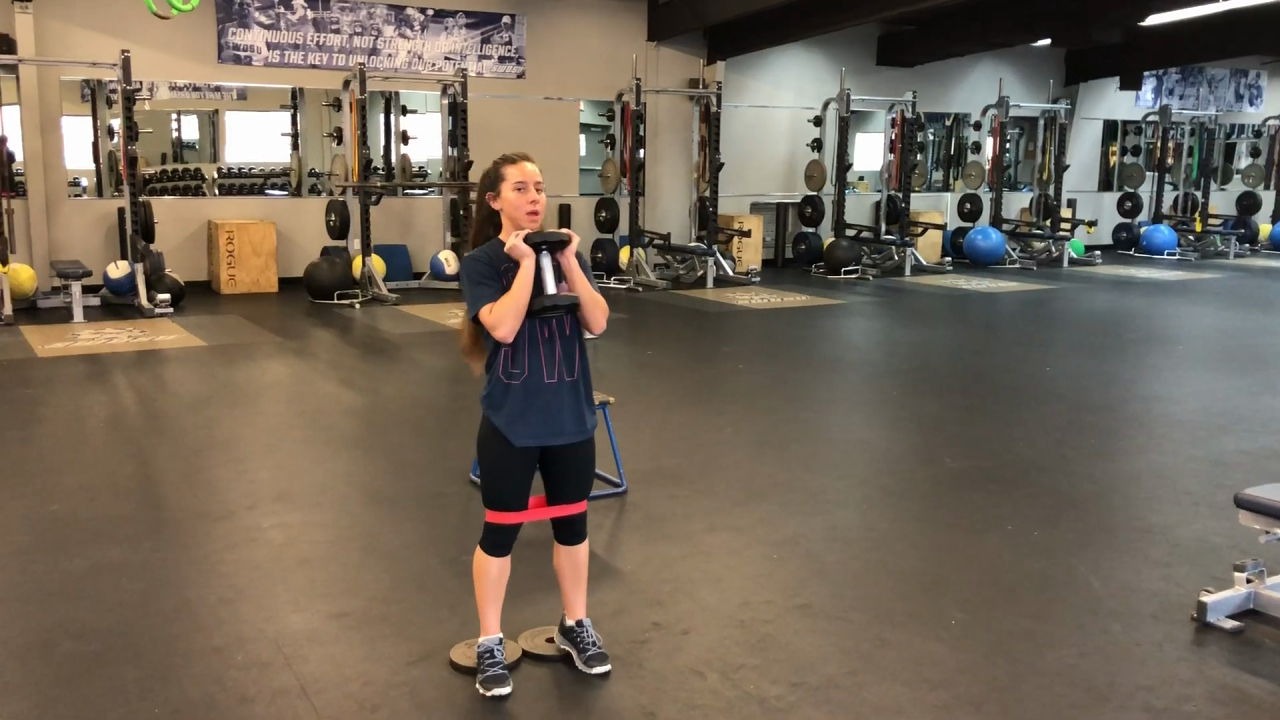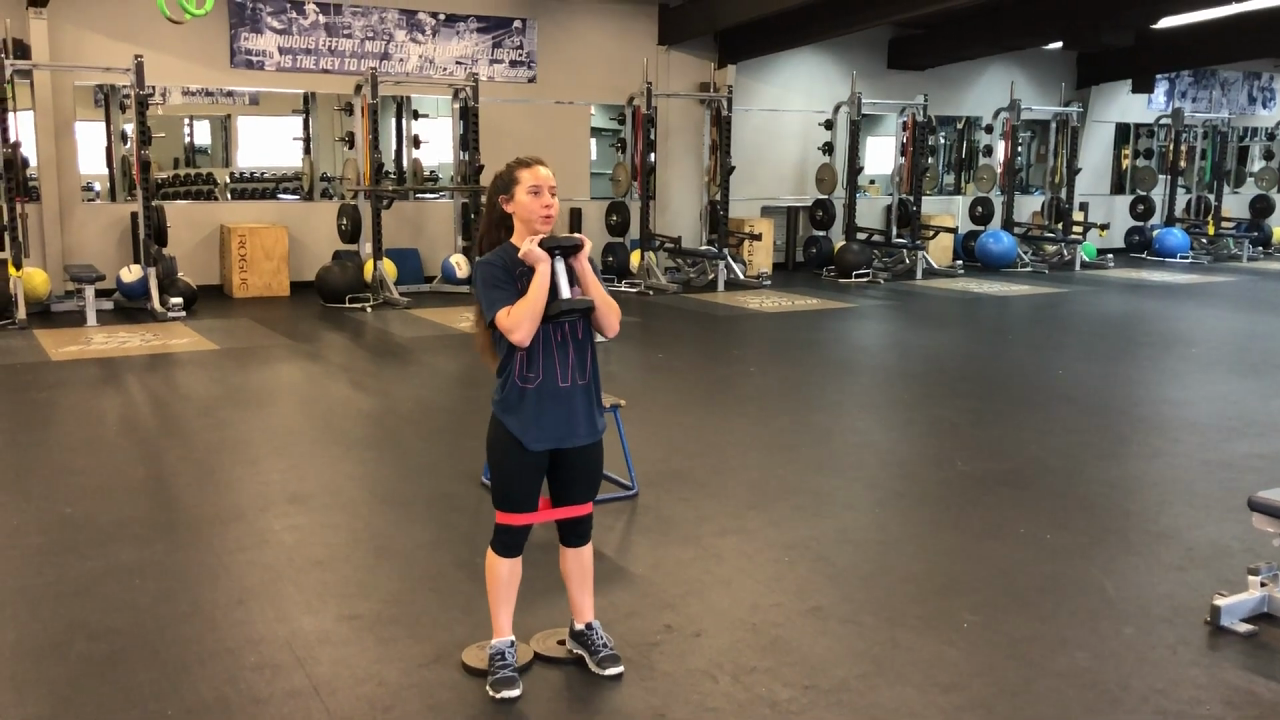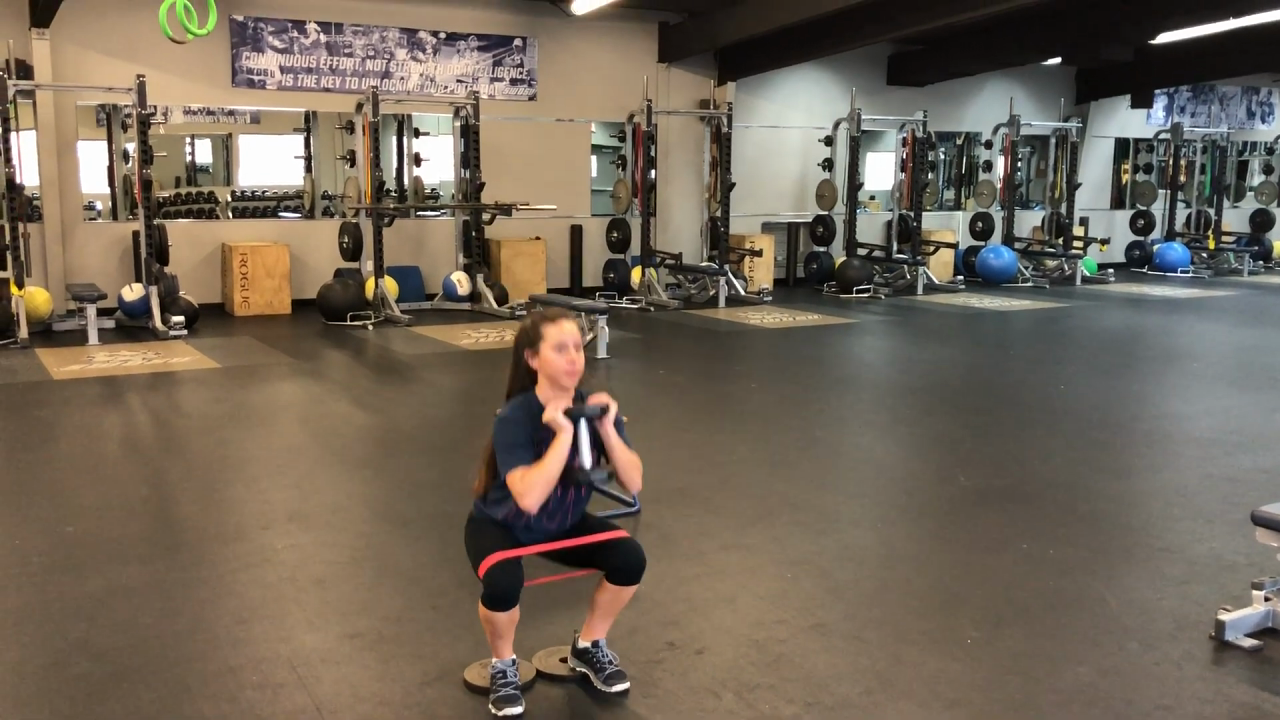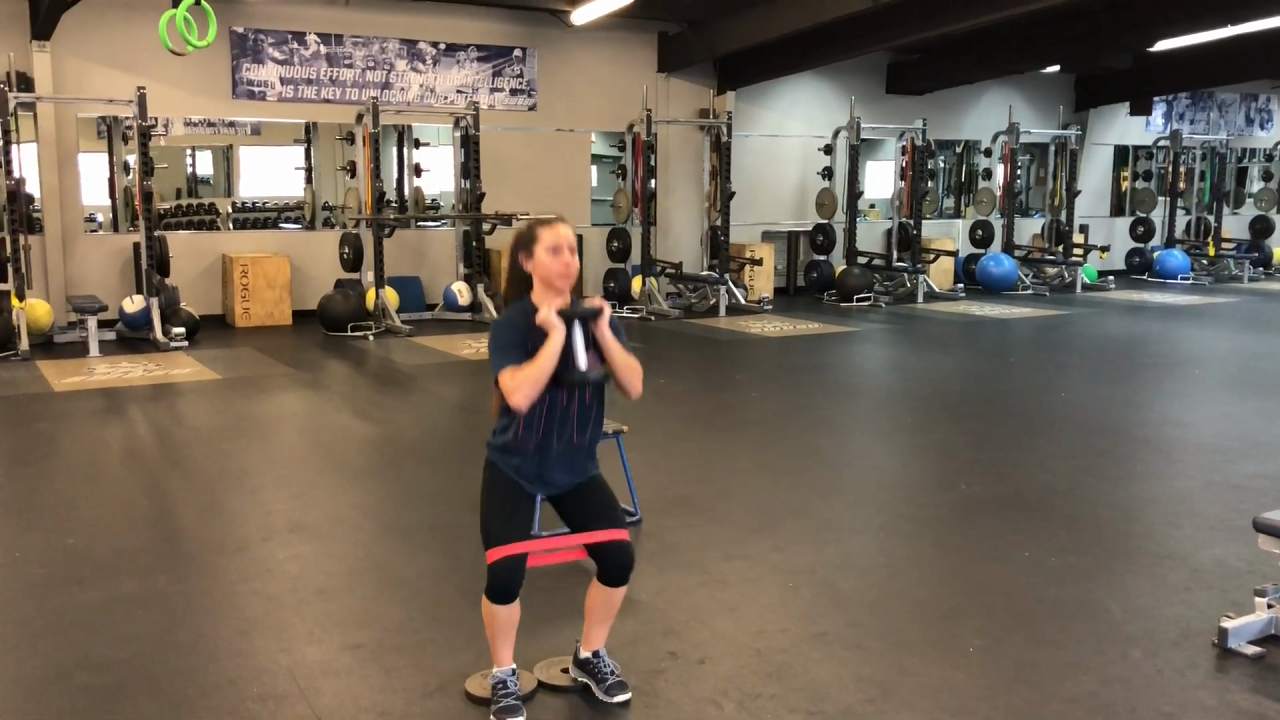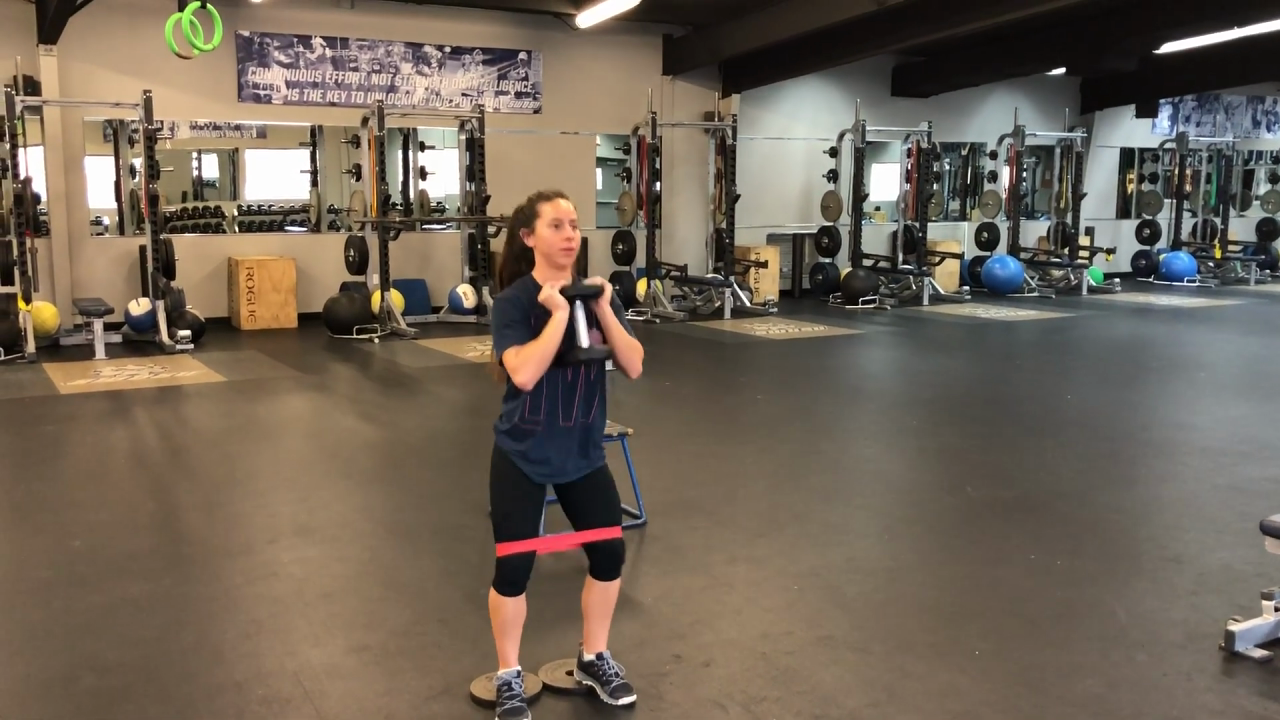
dt=0.7s
person 1, frame 1
left shoulder: (566, 252)
right shoulder: (481, 262)
left elbow: (598, 322)
right elbow: (503, 327)
left wrist: (567, 262)
right wrist: (527, 263)
left hip: (571, 416)
right hip: (510, 422)
left knee: (572, 523)
right knee: (501, 531)
left ankle: (575, 625)
right ankle: (490, 643)
person 1, frame 2
left shoulder: (574, 254)
right shoulder: (493, 266)
left elbow: (611, 326)
right elbow: (519, 331)
left wrist: (580, 266)
right wrist: (542, 267)
left hip: (580, 419)
right hip: (520, 425)
left knee: (576, 528)
right knee: (511, 532)
left ankle: (585, 629)
right ankle: (501, 646)
person 1, frame 3
left shoulder: (595, 407)
right shoulder: (515, 418)
left elbow: (634, 483)
right elbow: (529, 499)
left wrist: (607, 429)
right wrist: (564, 434)
left hip: (565, 524)
right hip: (501, 528)
left knee: (630, 560)
right knee: (502, 585)
left ankle: (588, 647)
right ankle: (503, 667)
person 1, frame 4
left shoulder: (594, 317)
right shoulder: (511, 324)
left elbow: (634, 388)
right elbow: (519, 397)
left wrist: (603, 332)
right wrist: (555, 333)
left hip: (576, 468)
right hip: (513, 470)
left knee: (619, 559)
right knee: (505, 576)
left ankle: (589, 657)
right ankle: (503, 676)
person 1, frame 5
left shoulder: (595, 292)
right shoulder: (513, 302)
left elbow: (634, 367)
right elbow: (524, 375)
left wrist: (603, 309)
right wrist: (559, 313)
left hip: (583, 455)
right hip: (522, 456)
left knee: (608, 554)
right knee: (515, 566)
left ankle: (593, 660)
